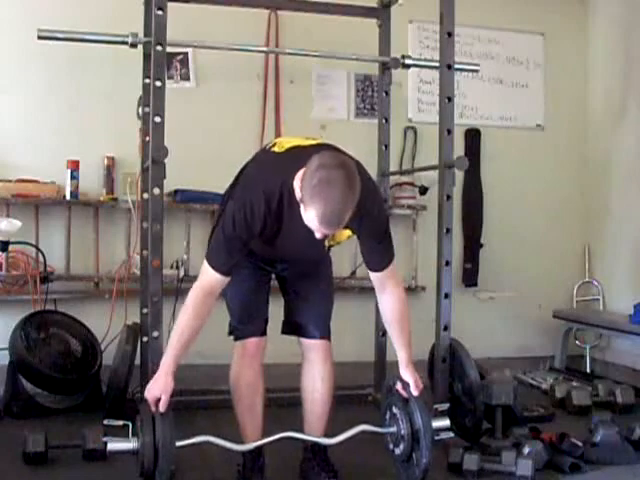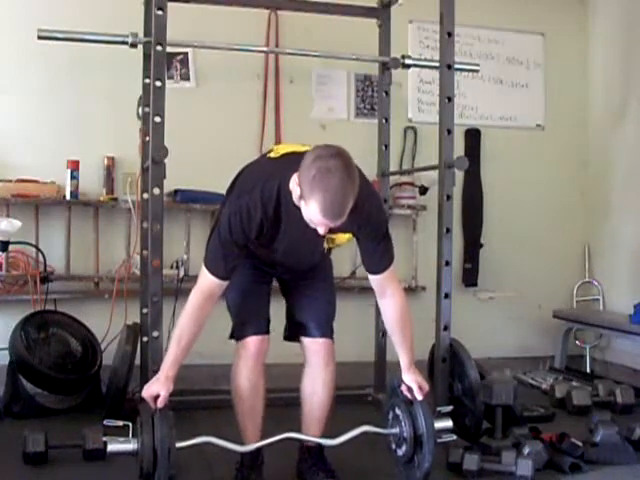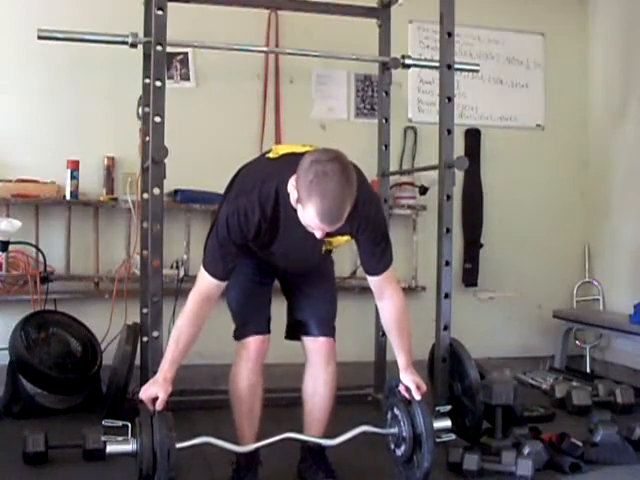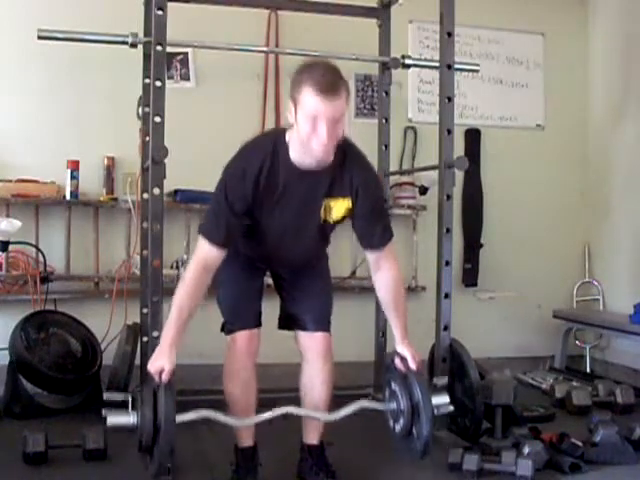
dt=1s
person 1, frame 1
left shoulder: (367, 201)
right shoulder: (254, 196)
left elbow: (388, 285)
right elbow: (207, 287)
left wrist: (405, 362)
right wrist: (166, 370)
left hip: (308, 257)
right hip: (250, 249)
left knee: (318, 344)
right knee: (250, 344)
person 1, frame 2
left shoulder: (365, 203)
right shoulder: (251, 198)
left elbow: (387, 288)
right elbow: (207, 291)
left wrist: (408, 366)
right wrist: (167, 372)
left hip: (309, 260)
right hip: (250, 255)
left knee: (320, 347)
right knee: (253, 344)
person 1, frame 3
left shoulder: (363, 203)
right shoulder: (250, 198)
left elbow: (386, 289)
right elbow: (205, 292)
left wrist: (406, 366)
right wrist: (165, 374)
left hip: (311, 262)
right hip: (250, 255)
left knee: (322, 347)
right knee: (253, 345)
person 1, frame 4
left shoulder: (357, 174)
right shoulder: (252, 164)
left elbow: (382, 262)
right elbow: (204, 260)
left wrist: (400, 338)
right wrist: (168, 343)
left hip: (304, 255)
right hip: (243, 251)
left knee: (318, 346)
right knee: (243, 343)
